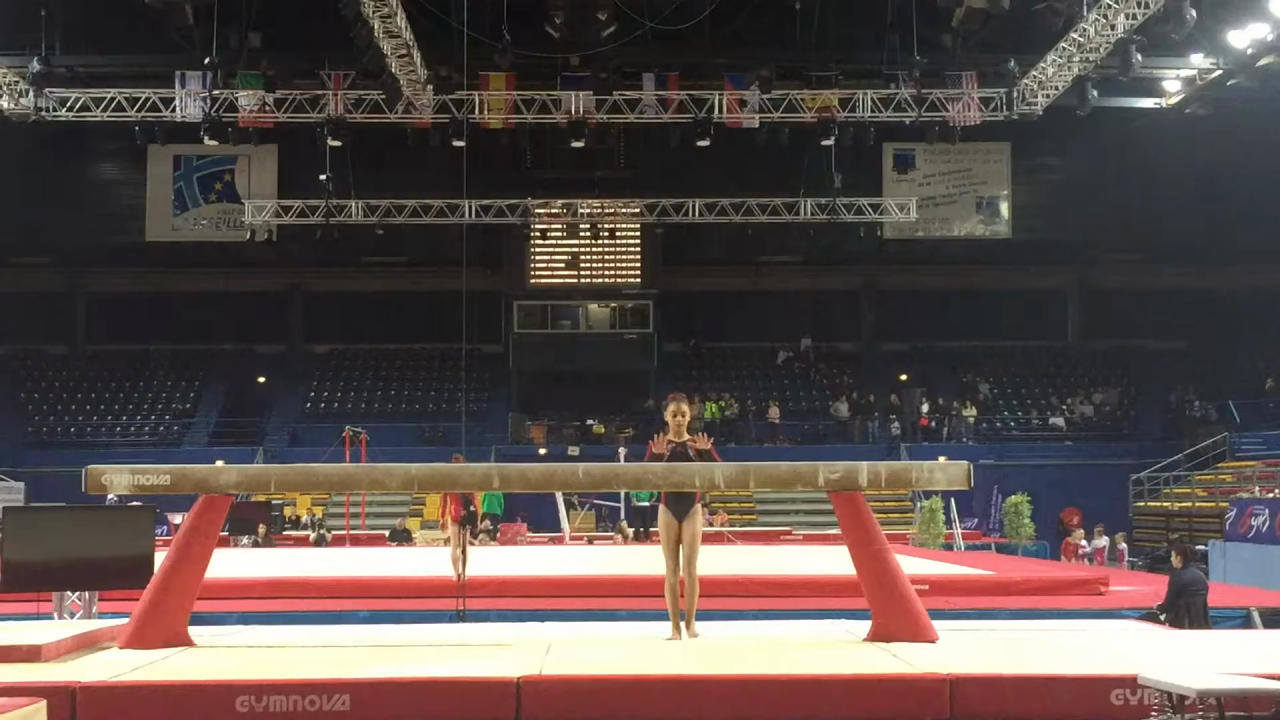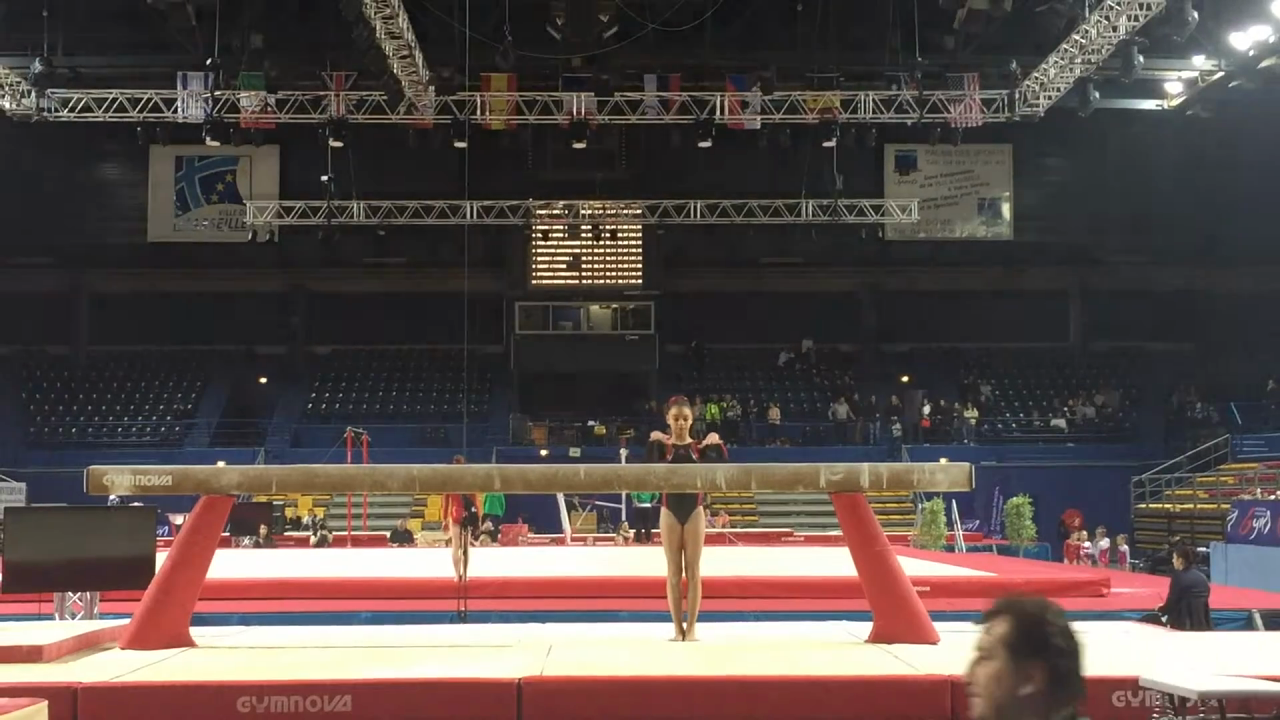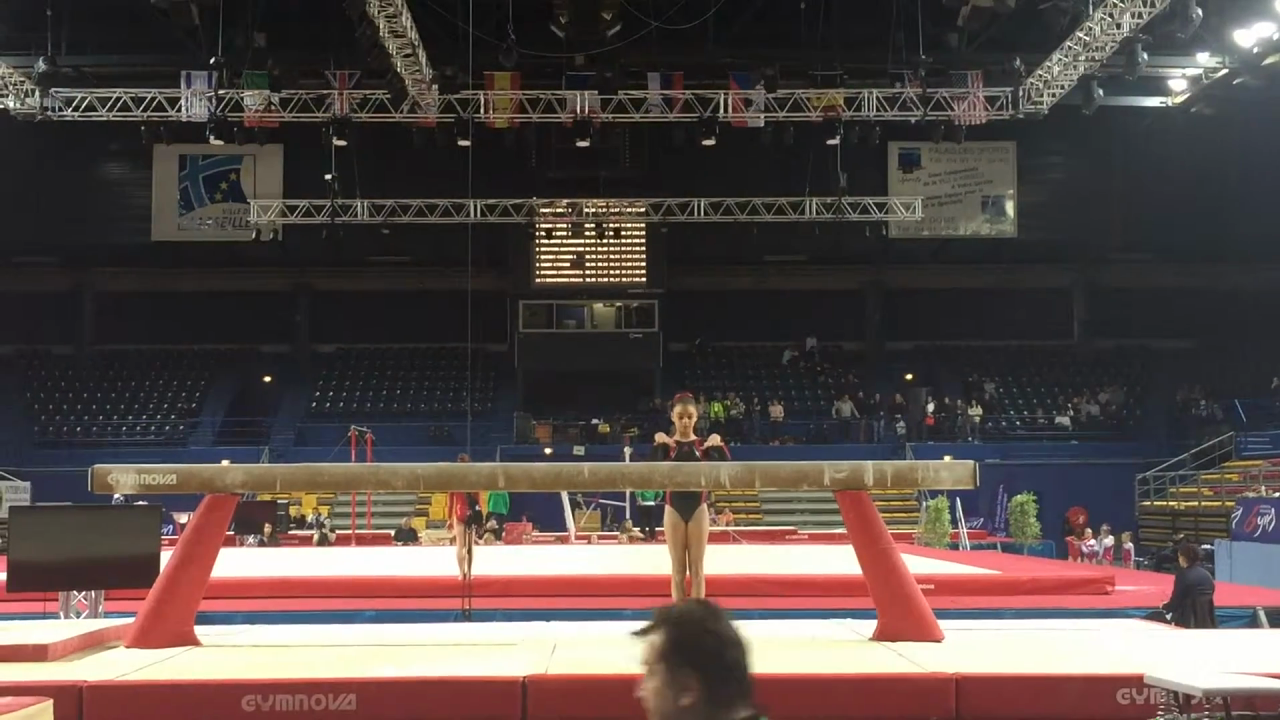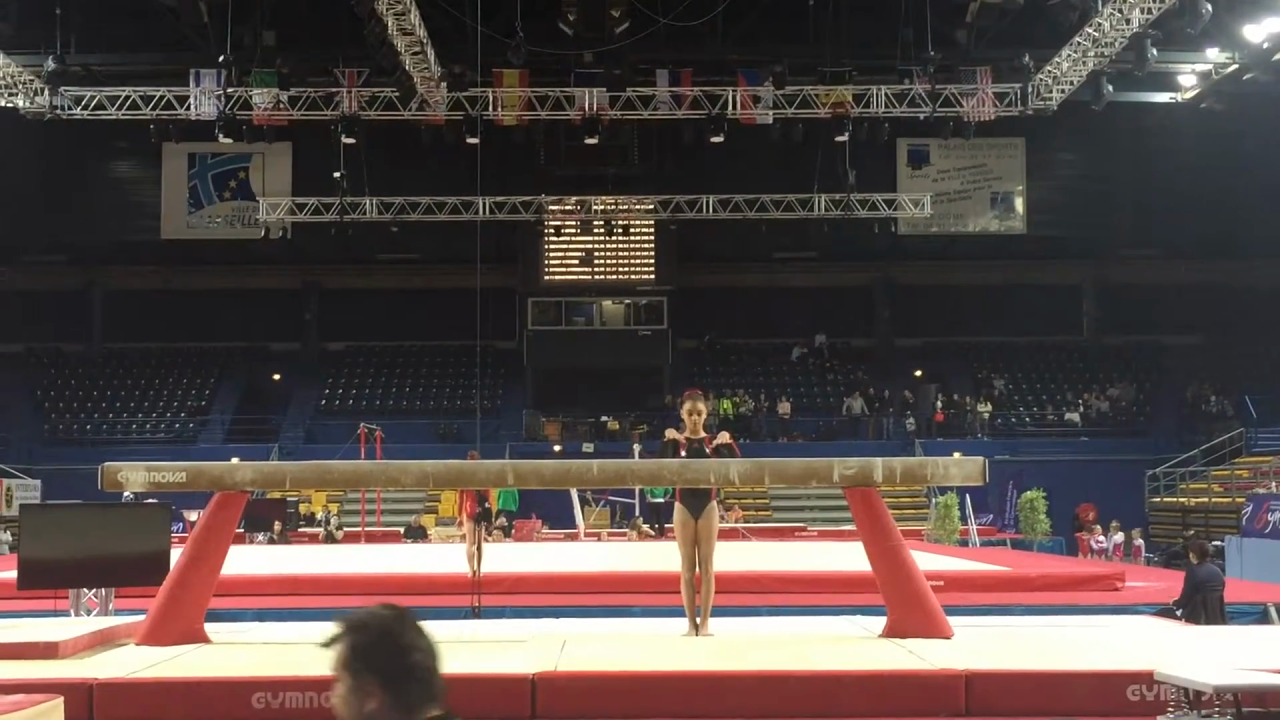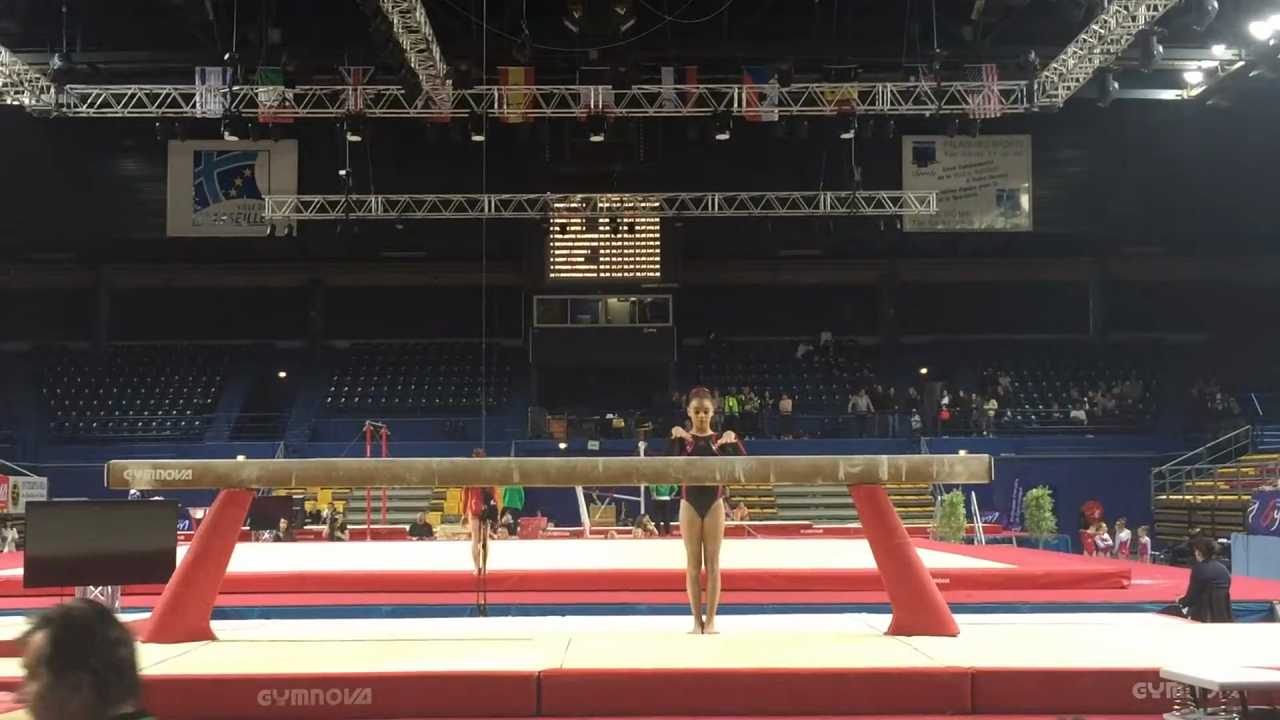
dt=0.5s
person 1, frame 1
left shoulder: (697, 443)
right shoulder: (658, 444)
left wrist: (708, 450)
right wrist: (654, 455)
left hip: (692, 509)
right hip: (668, 510)
left knee: (689, 568)
right knee: (672, 569)
left ankle: (690, 623)
right ankle: (675, 627)
person 1, frame 2
left shoulder: (700, 446)
right shoulder: (662, 446)
left elbow: (722, 465)
right elbow: (649, 465)
left wrist: (717, 443)
right wrist: (653, 442)
left hip: (694, 511)
right hip: (670, 512)
left knee: (693, 571)
right knee: (674, 572)
left ankle: (691, 627)
right ankle: (678, 627)
person 1, frame 3
left shoulder: (705, 445)
right shoulder: (666, 444)
left wrist: (718, 444)
right wrist: (658, 443)
left hip: (698, 509)
right hip: (674, 509)
left knee: (697, 568)
right knee: (677, 569)
person 1, frame 4
left shoulder: (714, 441)
right shoulder: (676, 441)
left wrist: (728, 442)
right wrist: (667, 440)
left hip: (708, 506)
right hip: (684, 506)
left knee: (706, 566)
right knee: (688, 567)
left ankle: (704, 622)
right ankle: (691, 623)
person 1, frame 5
left shoulder: (721, 440)
right shoulder: (682, 438)
left wrist: (734, 441)
right wrist: (675, 438)
left hip: (714, 504)
right hip: (690, 504)
left knee: (712, 564)
right knee: (693, 564)
left ankle: (710, 621)
right ankle: (697, 621)
